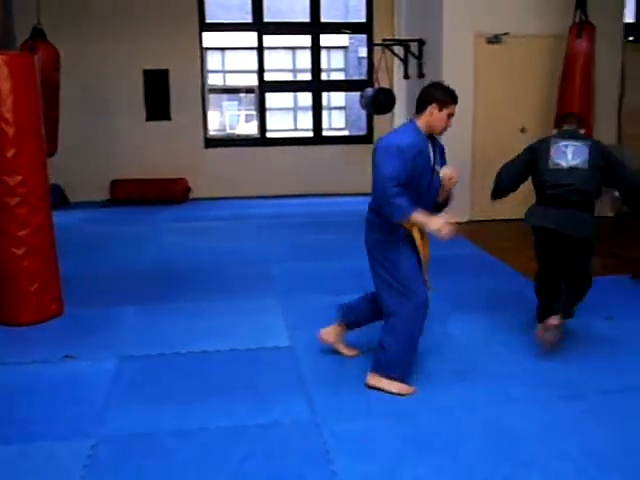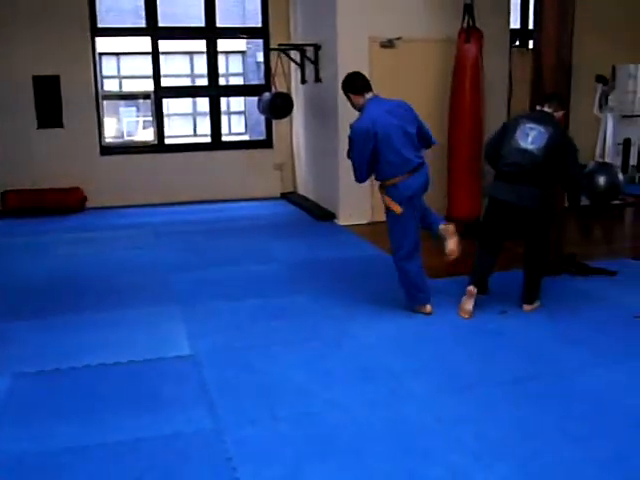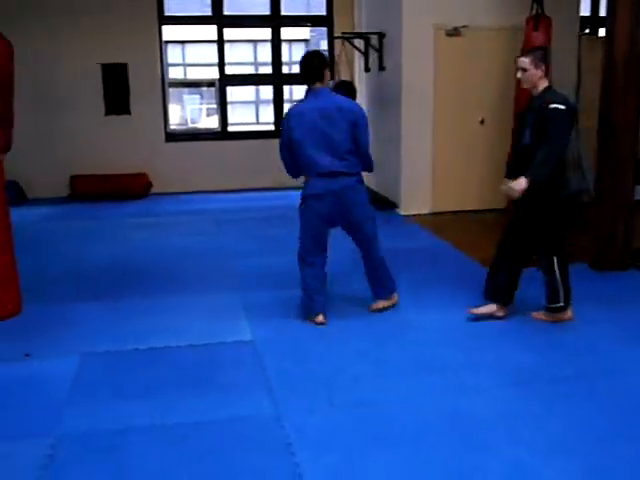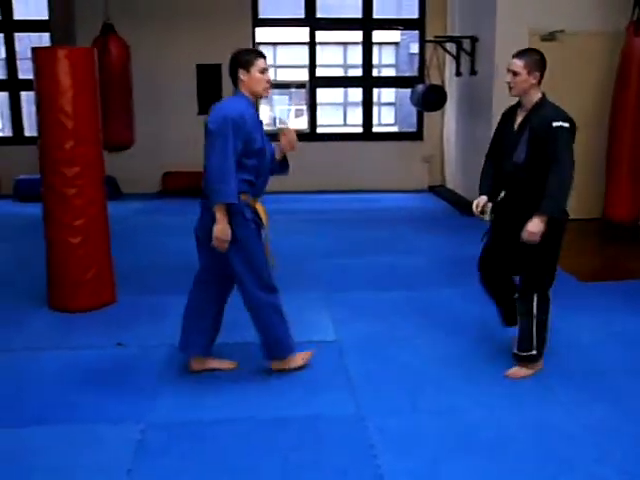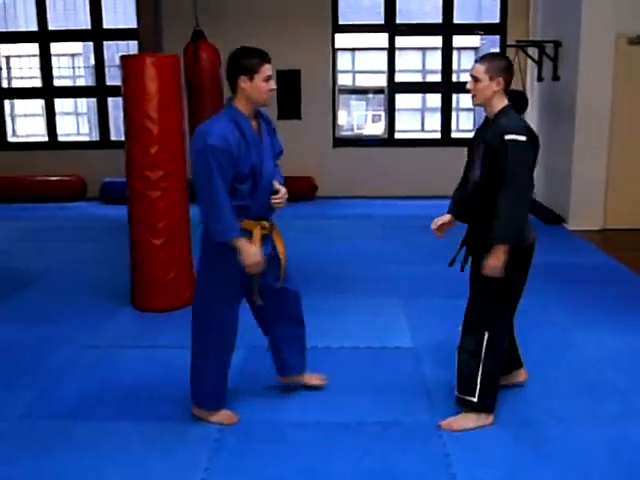
dt=1s
person 1, frame 1
left shoulder: (434, 148)
right shoulder: (397, 144)
left elbow: (434, 202)
right elbow: (388, 196)
left wrist: (445, 189)
right wrist: (426, 221)
left hip: (405, 231)
right hip: (389, 233)
left knee: (391, 295)
right knee: (413, 302)
left ankle: (337, 328)
right ankle: (384, 373)
person 1, frame 2
left shoulder: (362, 126)
right shoulder: (402, 107)
left elbow: (361, 166)
right elbow: (427, 139)
left wrist: (363, 175)
left hip: (399, 188)
right hip: (421, 175)
left knee: (406, 249)
left ankle: (421, 302)
right ankle: (442, 228)
person 1, frame 3
left shoulder: (294, 114)
right shoulder: (350, 108)
left elbow: (288, 155)
right elbow: (365, 150)
right wrist: (361, 168)
left hip: (316, 190)
right hip: (350, 187)
left knee: (311, 253)
right knee: (367, 241)
left ankle: (317, 309)
right ankle: (385, 294)
person 1, frame 4
left shoulder: (246, 114)
right shoulder: (230, 114)
left elbow: (258, 166)
right elbow: (220, 170)
left wrist: (281, 151)
right wrist: (221, 219)
left hip: (237, 212)
right hip: (231, 214)
left knee: (212, 283)
right knee: (259, 284)
left ankle: (199, 354)
right ankle: (280, 355)
person 1, frame 5
left shoulder: (263, 125)
right shoulder: (214, 135)
right elbow: (213, 200)
left wrist: (279, 188)
right wrist: (241, 246)
left hip: (261, 234)
right hip: (228, 242)
left knee: (282, 302)
right knee: (217, 321)
left ankle: (293, 370)
right ankle: (206, 402)
person 2, frame 1
left shoulder: (541, 146)
right shoulder: (598, 150)
left elbow: (507, 176)
left wrist: (497, 193)
left hip: (543, 217)
right hip: (579, 221)
left knee: (548, 270)
right knee: (578, 279)
left ankle: (545, 320)
right ankle: (555, 317)
person 2, frame 2
left shoulder: (515, 122)
right shoulder: (561, 136)
left elbow: (490, 152)
right elbow: (572, 174)
right wrist: (574, 200)
left hip: (502, 192)
right hip: (535, 198)
left knee: (489, 242)
right knee: (537, 249)
left ankle: (473, 287)
right ankle: (530, 299)
person 2, frame 3
left shoulder: (556, 106)
right shoulder: (533, 104)
left elbow: (553, 151)
left wrist: (526, 180)
right wrist: (513, 177)
left hip: (550, 192)
right hip: (529, 191)
left knee: (549, 250)
right knee: (511, 245)
left ankle: (560, 308)
right ankle: (498, 303)
person 2, frame 4
left shoulder: (555, 121)
right shoulder: (510, 115)
left elbow: (561, 174)
right elbow: (495, 157)
left wrist: (541, 217)
right wrist: (486, 193)
left hip: (541, 218)
right hip: (510, 211)
left knee: (534, 286)
right knee: (491, 270)
left ankle: (531, 357)
right ankle: (523, 320)
person 2, frame 5
left shoulder: (513, 132)
right shoulder: (489, 127)
left elbow: (516, 194)
left wrist: (501, 247)
right wrist: (454, 214)
left hip: (507, 244)
right hip: (488, 238)
left knee: (483, 322)
right knee: (493, 313)
left ankle: (479, 408)
right ankle: (512, 369)
